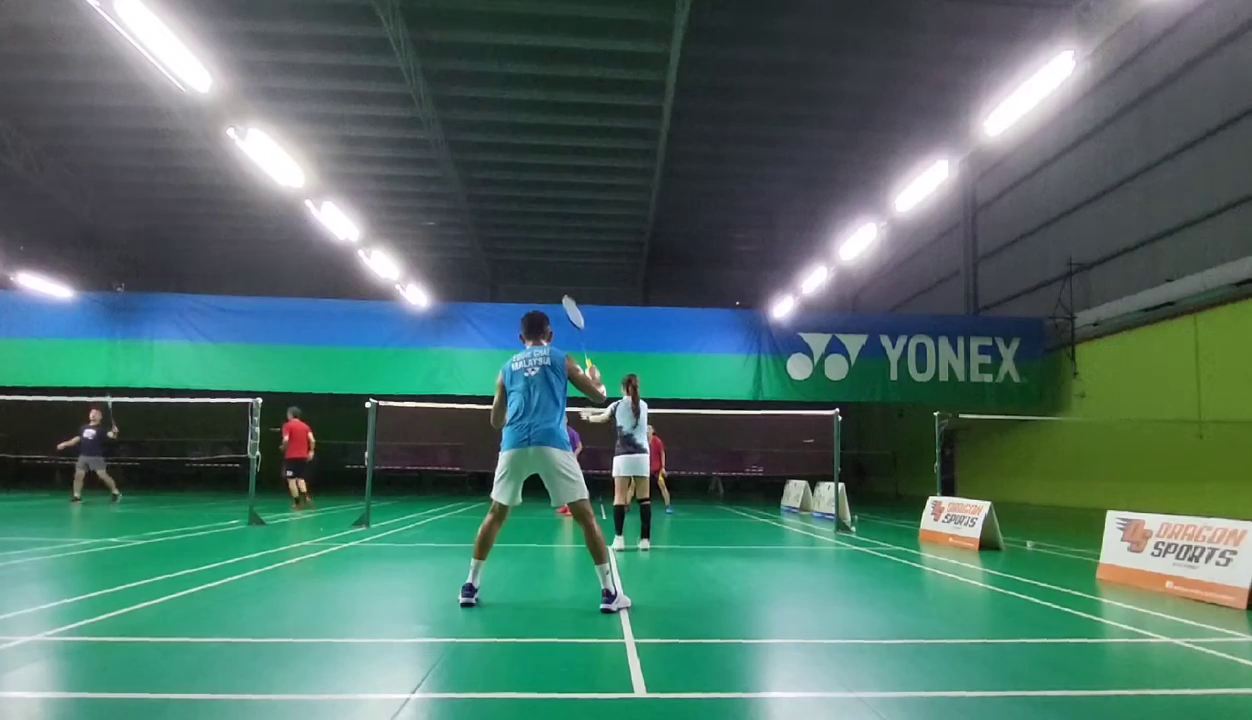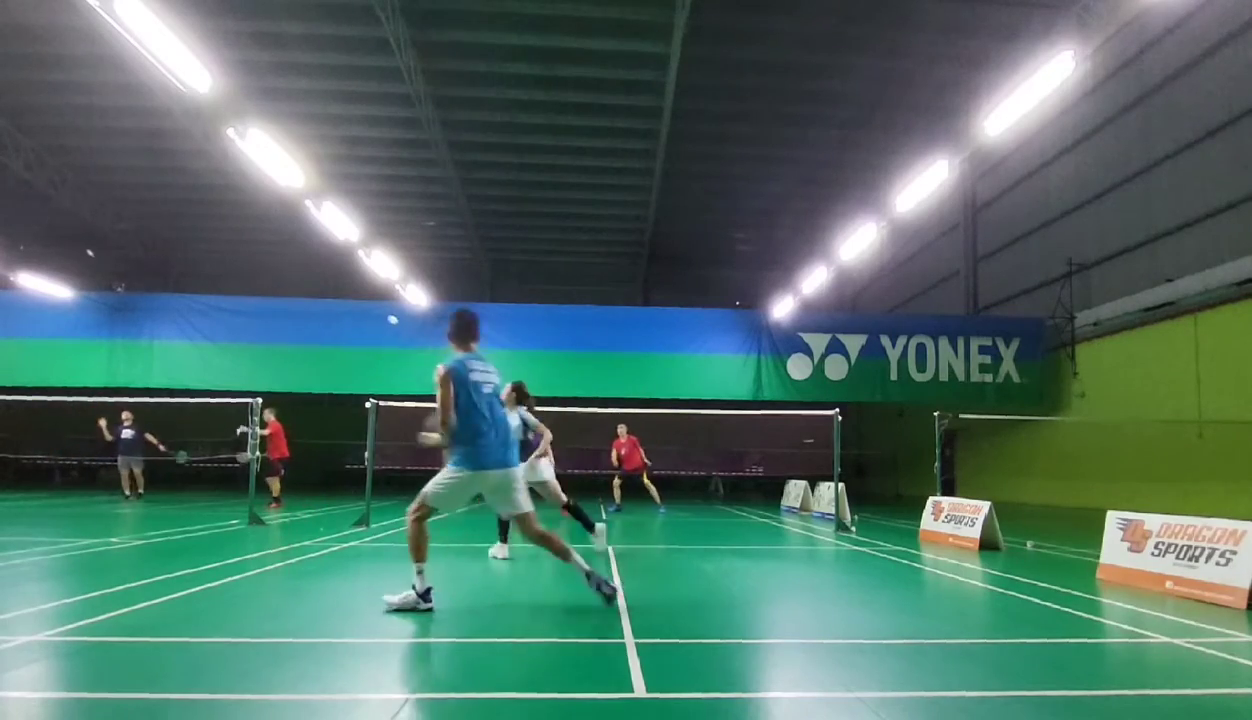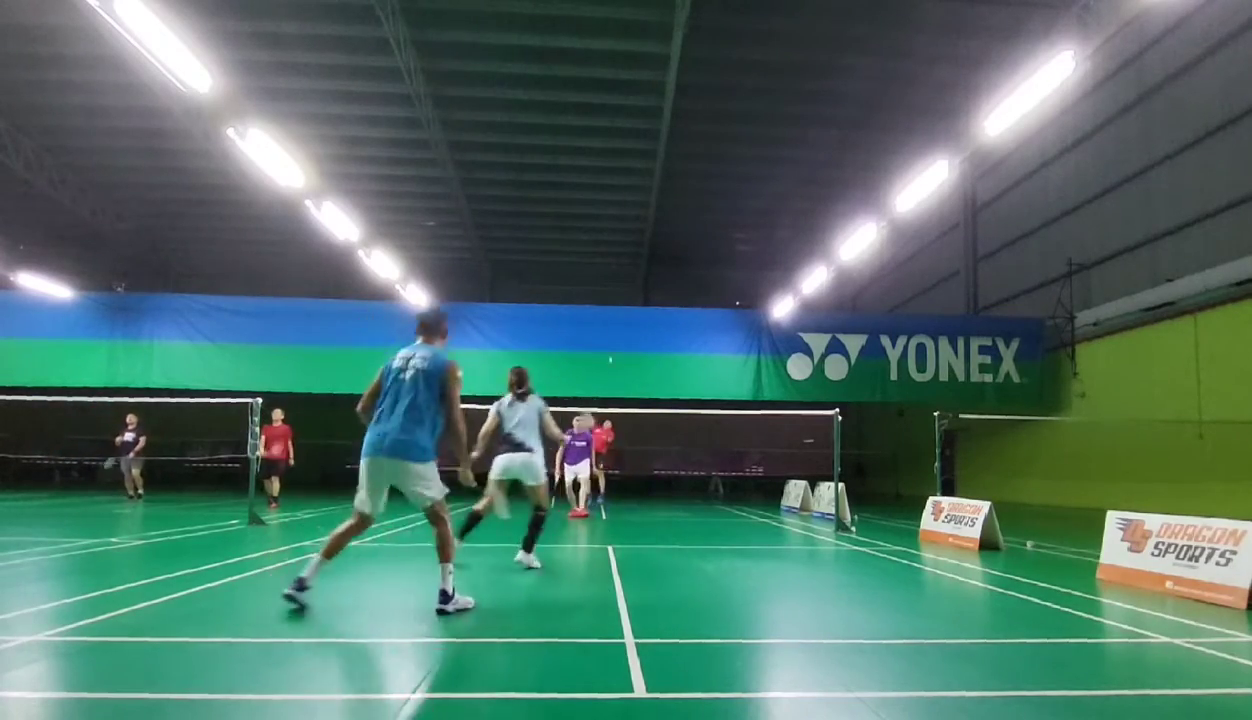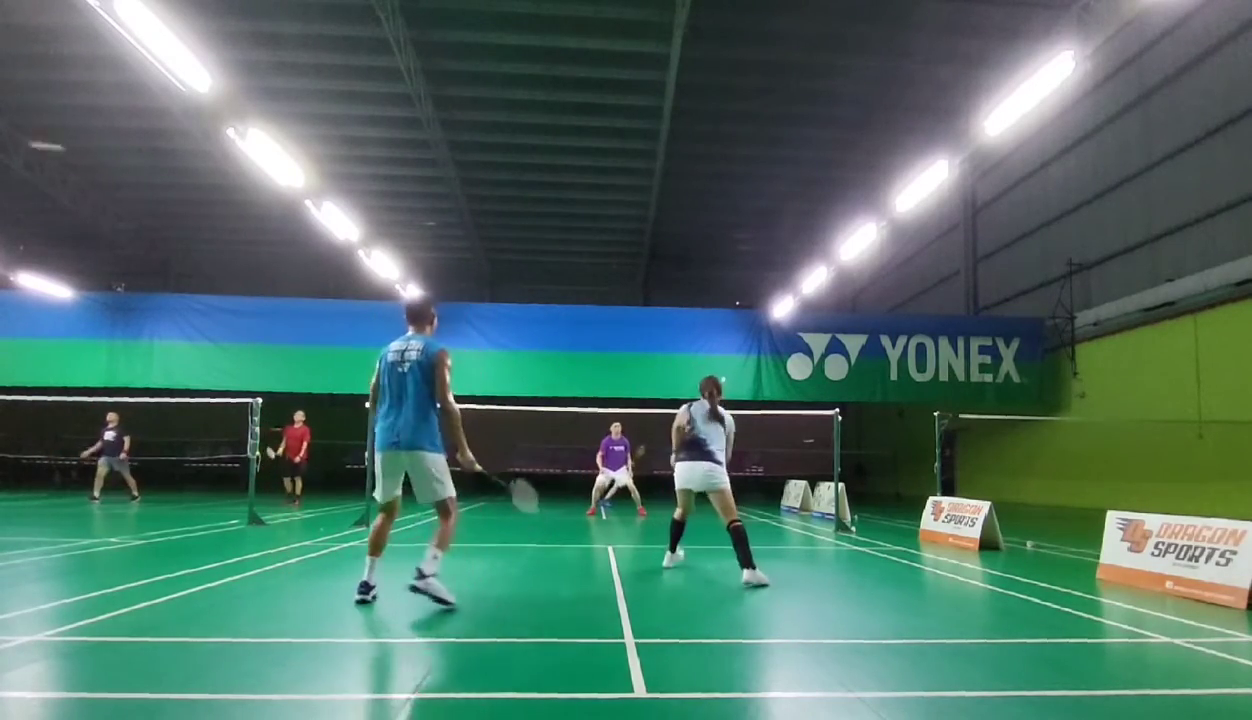
dt=1s
person 1, frame 1
left shoulder: (507, 368)
right shoulder: (561, 360)
left elbow: (496, 420)
right elbow: (599, 396)
right wrist: (595, 376)
left hip: (513, 446)
right hip: (552, 444)
left knee: (496, 515)
right knee: (585, 516)
left ankle: (470, 586)
right ankle: (609, 592)
person 1, frame 2
left shoulder: (448, 370)
right shoulder: (490, 369)
left elbow: (446, 422)
left wrist: (447, 443)
right wrist: (438, 439)
left hip: (469, 464)
right hip: (506, 463)
left knee: (416, 516)
right knee: (532, 530)
left ankle: (421, 592)
right ankle: (592, 577)
person 1, frame 3
left shoulder: (394, 360)
right shoulder: (448, 367)
left elbow: (363, 409)
right elbow: (455, 422)
right wrist: (465, 465)
left hip: (374, 451)
right hip: (414, 455)
left knee: (359, 522)
right knee: (441, 522)
left ankle: (302, 581)
right ankle: (447, 595)
person 1, frame 4
left shoulder: (388, 351)
right shoulder: (438, 353)
left elbow: (374, 401)
right elbow: (446, 404)
right wrist: (463, 448)
left hip: (386, 441)
right hip: (422, 443)
left knee: (388, 512)
right knee: (448, 511)
left ankle: (367, 583)
right ankle: (427, 573)
person 2, frame 1
left shoulder: (617, 406)
right shoulder: (643, 405)
left elbow: (600, 418)
left wrist: (588, 415)
left hip: (624, 455)
right hip: (642, 455)
left knee: (620, 498)
right knee: (644, 498)
left ankle: (619, 538)
right ankle: (645, 539)
person 2, frame 2
left shoulder: (521, 414)
right shoulder: (505, 415)
left elbow: (547, 434)
left wrist: (541, 451)
left hip: (531, 463)
right hip: (526, 464)
right knee: (561, 500)
left ankle: (502, 546)
right ankle: (594, 529)
person 2, frame 3
left shoulder: (500, 404)
right shoulder: (538, 402)
left elbow: (486, 432)
right elbow: (552, 432)
left wrist: (477, 452)
right wrist: (565, 438)
left hip: (505, 459)
right hip: (530, 459)
left knee: (486, 503)
right knee: (541, 508)
right ankle: (526, 553)
person 2, frame 4
left shoulder: (690, 407)
right shoulder: (727, 417)
left elbow: (679, 425)
right elbow: (728, 455)
left wrist: (676, 451)
left hip: (685, 465)
right hip: (712, 468)
left knee: (682, 510)
right knee: (733, 520)
left ankle: (671, 555)
right ankle: (749, 570)
